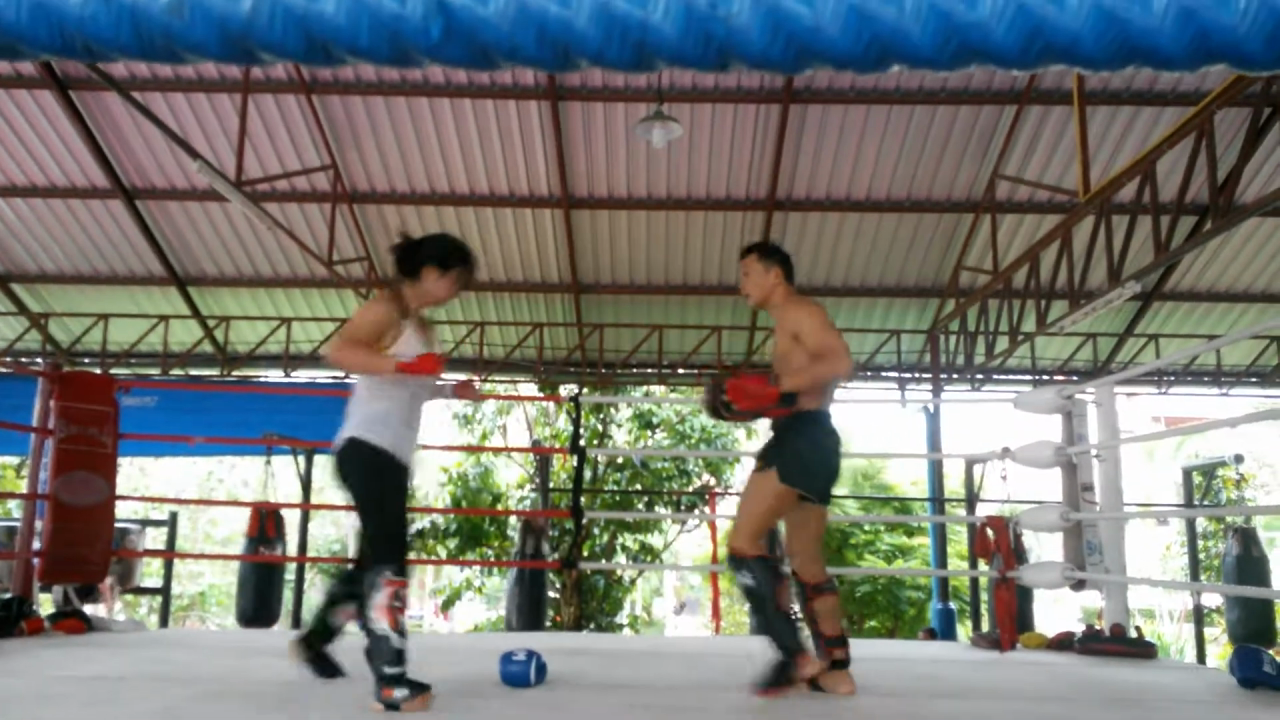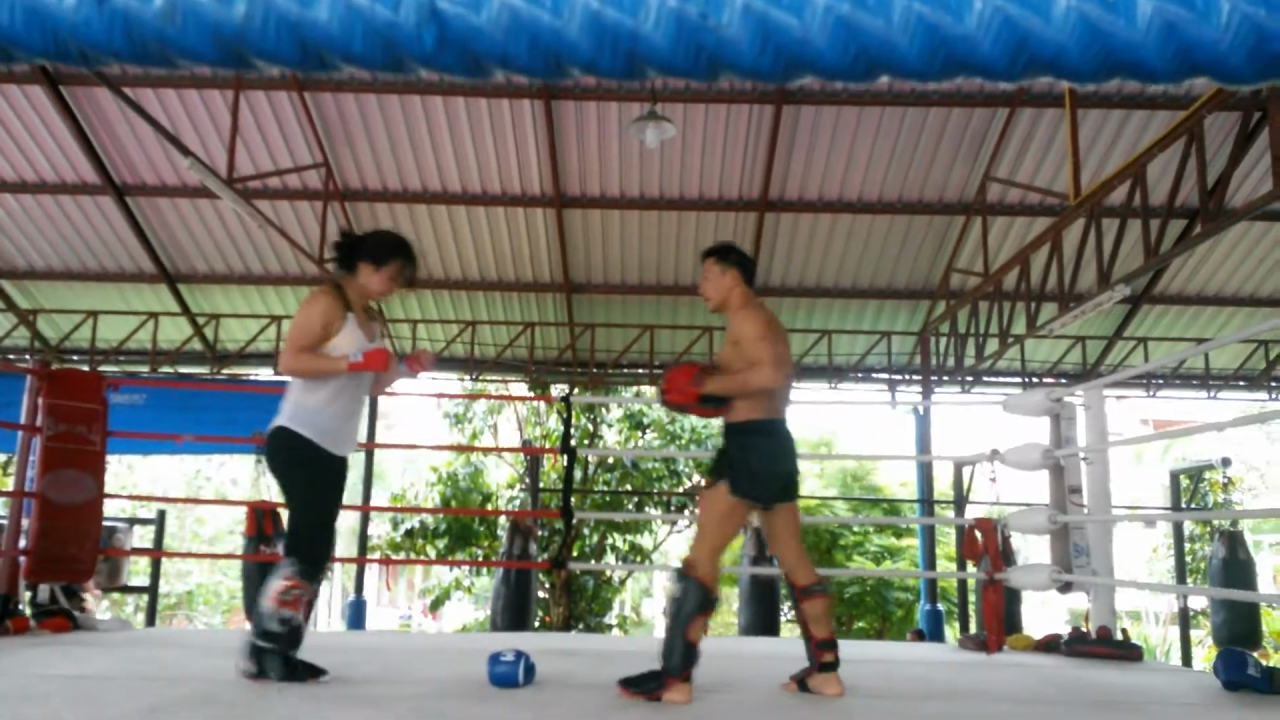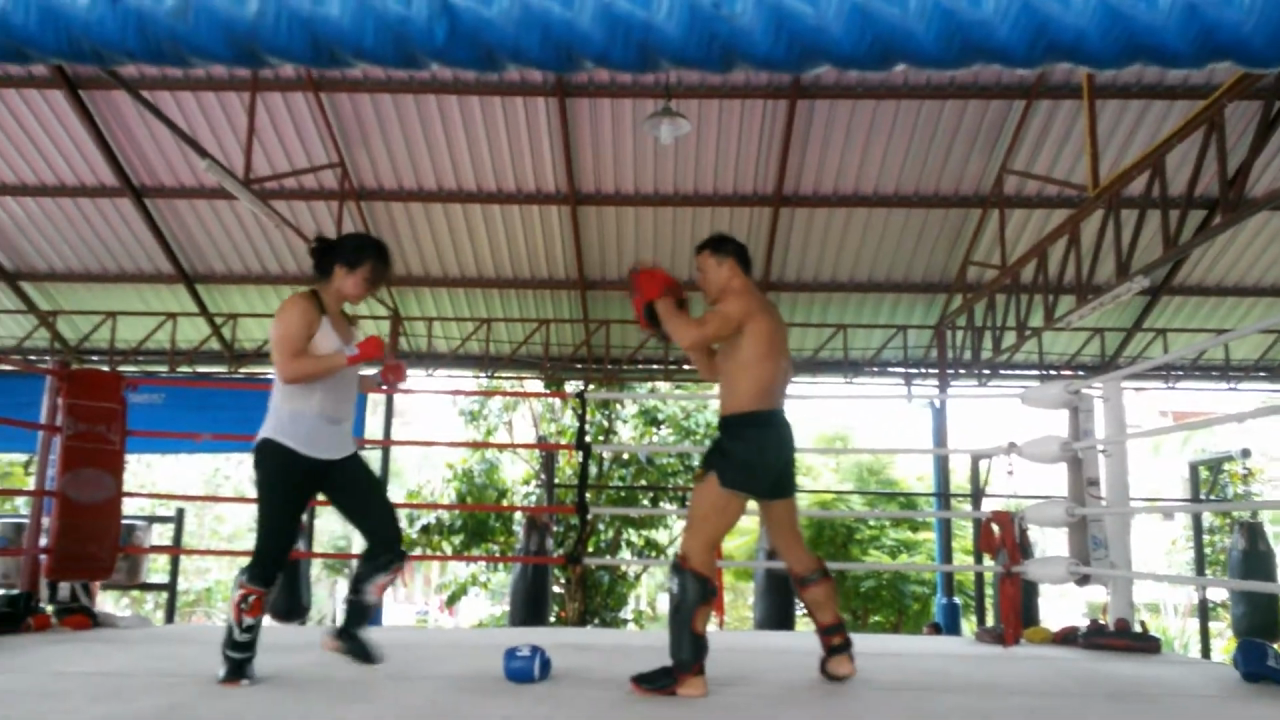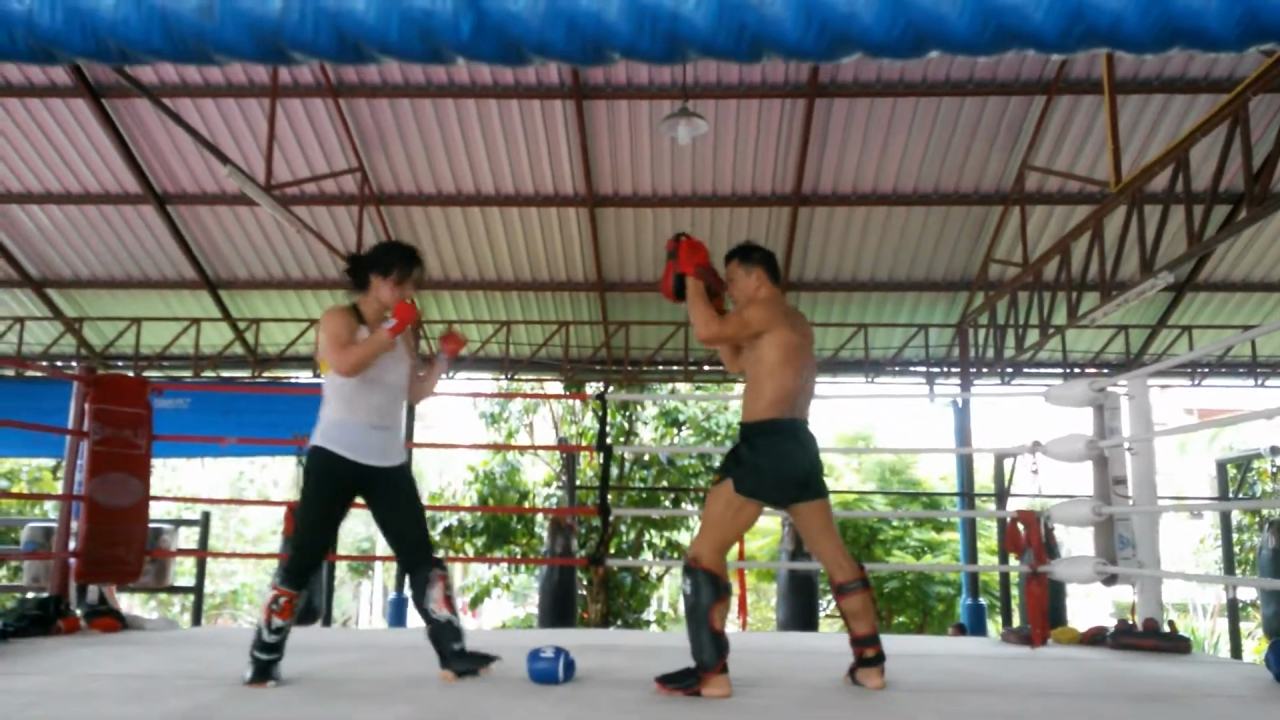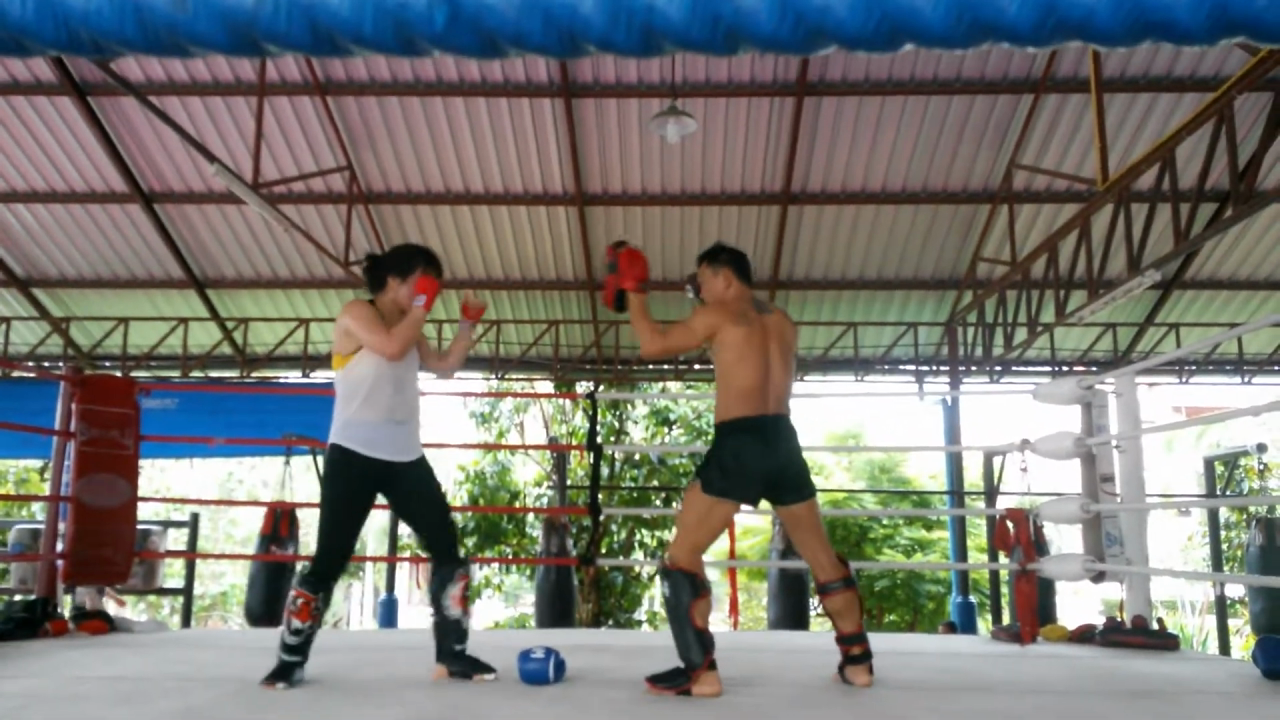
dt=0.3s
person 1, frame 1
left shoulder: (801, 311)
right shoulder: (792, 322)
left elbow: (842, 362)
left wrist: (777, 388)
right wrist: (759, 399)
left hip: (802, 439)
right hip: (810, 442)
left knee: (743, 542)
right knee: (806, 561)
left ankle: (793, 651)
right ankle: (835, 666)
person 1, frame 2
left shoulder: (747, 318)
right shoulder: (766, 324)
left elbow: (770, 375)
left wrist: (711, 385)
right wrist: (718, 391)
left hip: (750, 446)
right hip: (775, 446)
left knee: (702, 557)
right knee: (794, 561)
left ankle: (674, 677)
right ankle: (824, 670)
person 1, frame 3
left shoulder: (740, 302)
right shoulder: (765, 313)
left elbow: (692, 336)
right elbow: (713, 363)
left wrist: (661, 302)
right wrist: (671, 313)
left hip: (745, 437)
right hip: (774, 436)
left knee: (695, 548)
right knee: (792, 548)
left ankle: (688, 671)
right ankle: (838, 652)
person 1, frame 4
left shoulder: (765, 312)
right shoulder: (796, 323)
left elbow: (708, 333)
right elbow: (736, 361)
left wrist: (688, 279)
right wrist: (707, 299)
left hip: (763, 446)
right hip: (799, 445)
left knee: (705, 552)
right knee: (835, 555)
left ankle: (711, 672)
right ankle: (870, 661)
person 1, frame 5
left shoulder: (720, 312)
right shoulder: (781, 321)
left elbow: (652, 346)
left wrist: (633, 292)
left hip: (739, 445)
right hip: (781, 443)
left knee: (682, 554)
right knee: (821, 554)
left ankle: (700, 670)
right ankle: (857, 659)
person 2, frame 1
left shoulder: (420, 325)
right shoulder: (386, 308)
right elbow: (338, 351)
left wrist: (445, 388)
right wrist: (403, 365)
left hip: (392, 456)
right hip: (368, 451)
left knee: (378, 560)
right knee: (388, 558)
left ankle: (315, 639)
right ankle: (390, 679)
person 2, frame 2
left shoulder: (369, 319)
right shoulder: (324, 302)
left elbow: (369, 384)
right elbow: (291, 361)
left wrist: (407, 367)
right wrist: (355, 360)
left hip: (334, 450)
right hip: (296, 441)
left knee: (311, 553)
right knee: (309, 546)
left ankle: (279, 654)
right ankle: (262, 652)
person 2, frame 3
left shoulder: (346, 323)
right shoulder: (300, 308)
right elbow: (288, 368)
left wrist: (382, 377)
right wrist: (352, 356)
left hip: (339, 456)
right hip: (286, 449)
left knee: (388, 538)
right knee: (271, 556)
left ankle: (349, 628)
right ankle: (236, 658)
person 2, frame 4
left shoulder: (400, 334)
right shoulder: (338, 319)
left elbow: (418, 390)
right elbow: (351, 363)
left wrist: (446, 356)
right wrist: (394, 325)
left hip: (389, 463)
right hip: (334, 458)
left knee: (421, 557)
right knee: (304, 558)
left ankle: (453, 654)
right ankle: (264, 659)
person 2, frame 5
left shoulder: (406, 328)
right shoulder: (356, 314)
left elbow: (445, 366)
right elbow: (392, 348)
left wrist: (468, 324)
right wrist: (422, 305)
left hip: (406, 459)
right hip: (353, 454)
left knee: (448, 549)
right knee: (330, 558)
left ankle: (452, 654)
right ankle: (290, 660)
